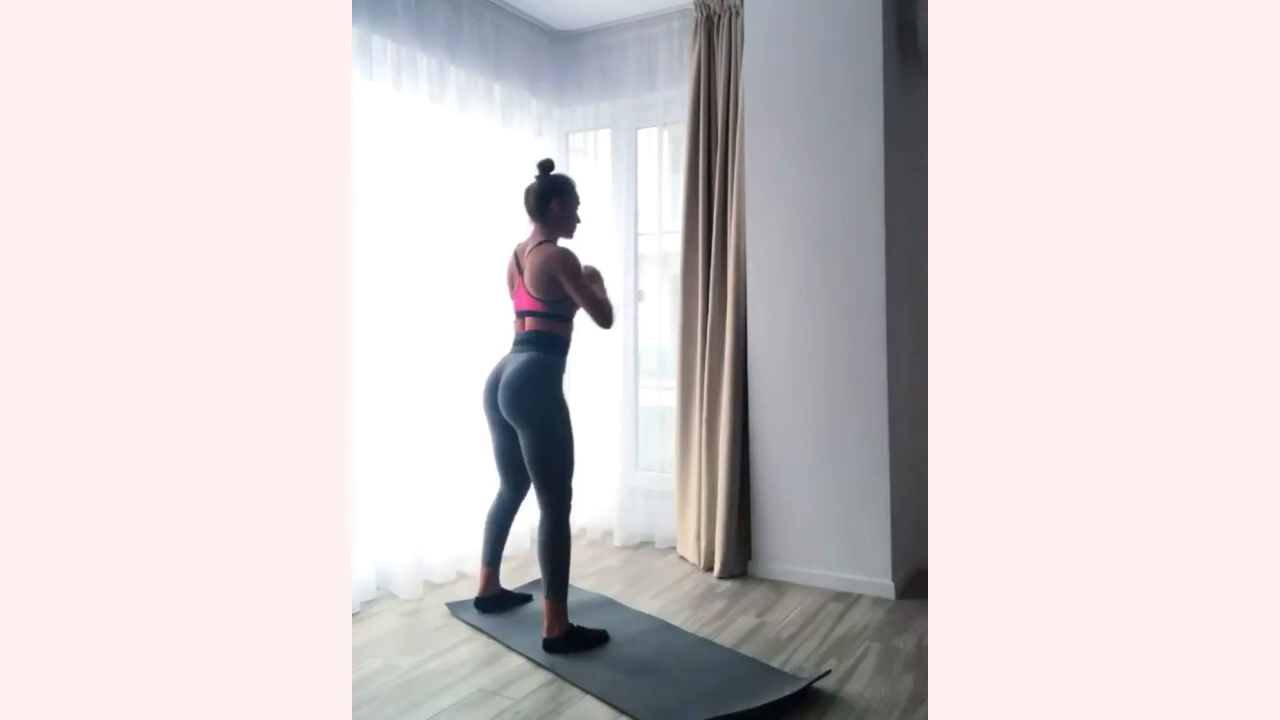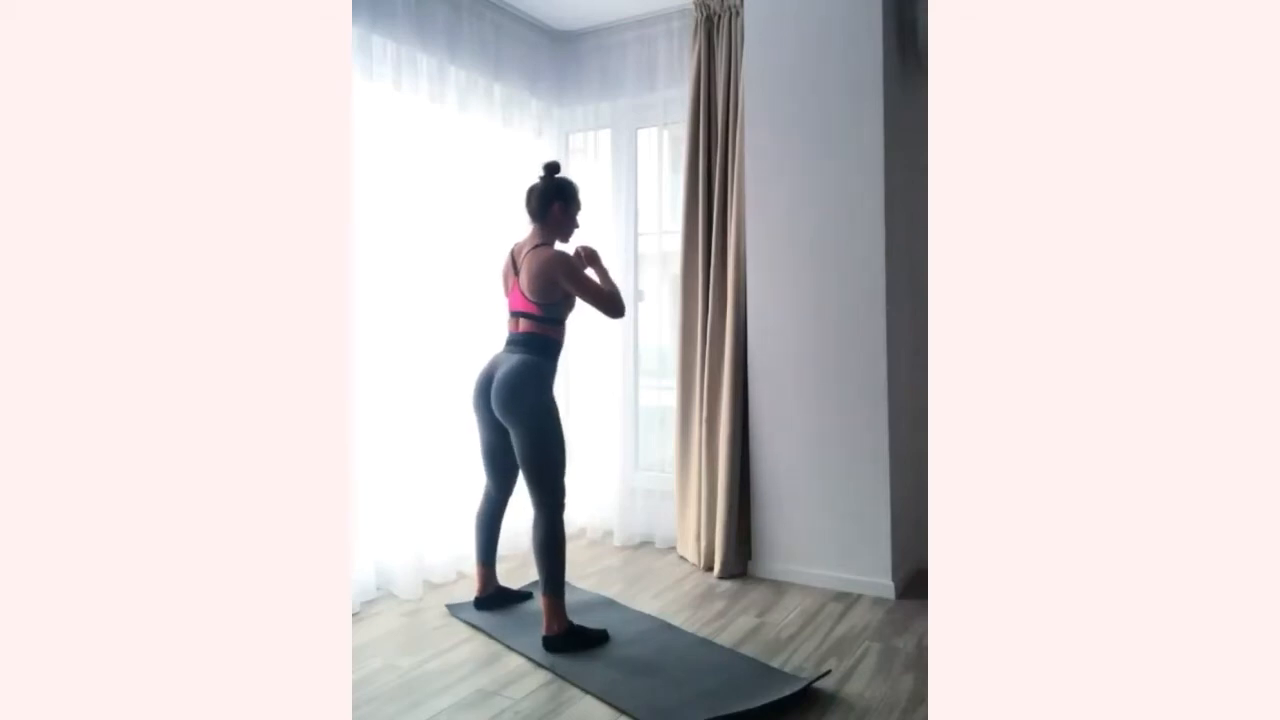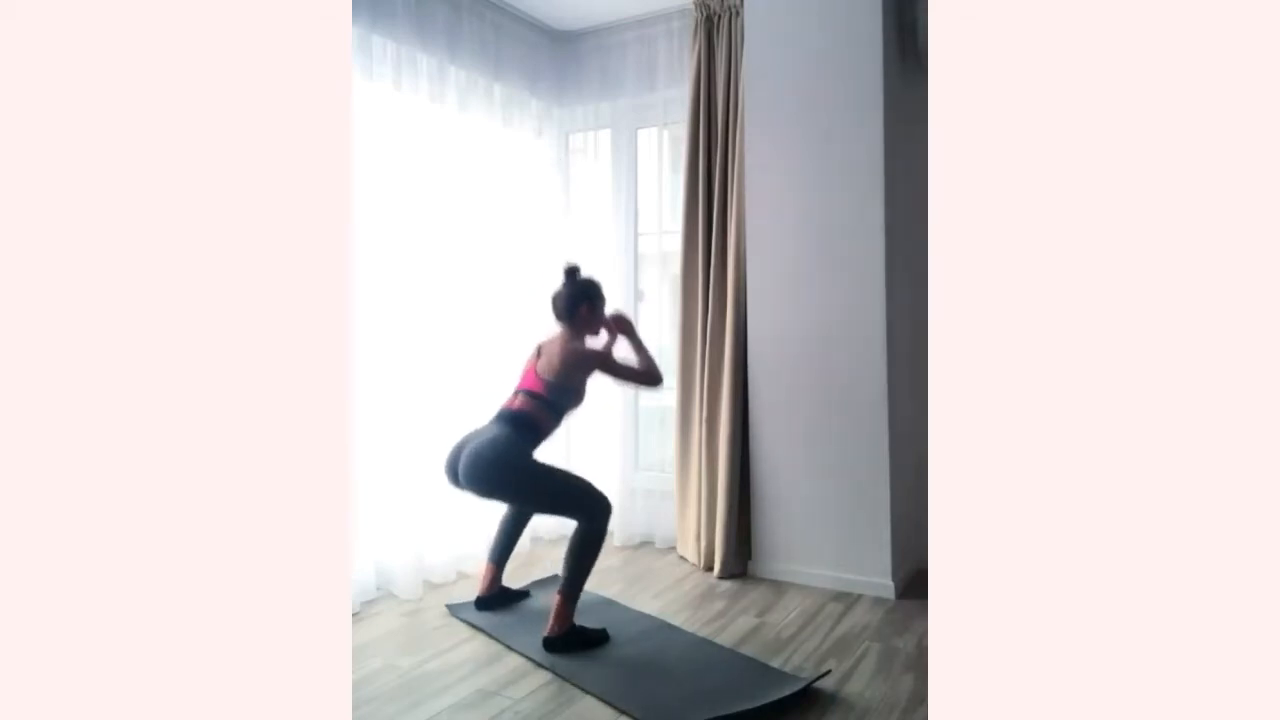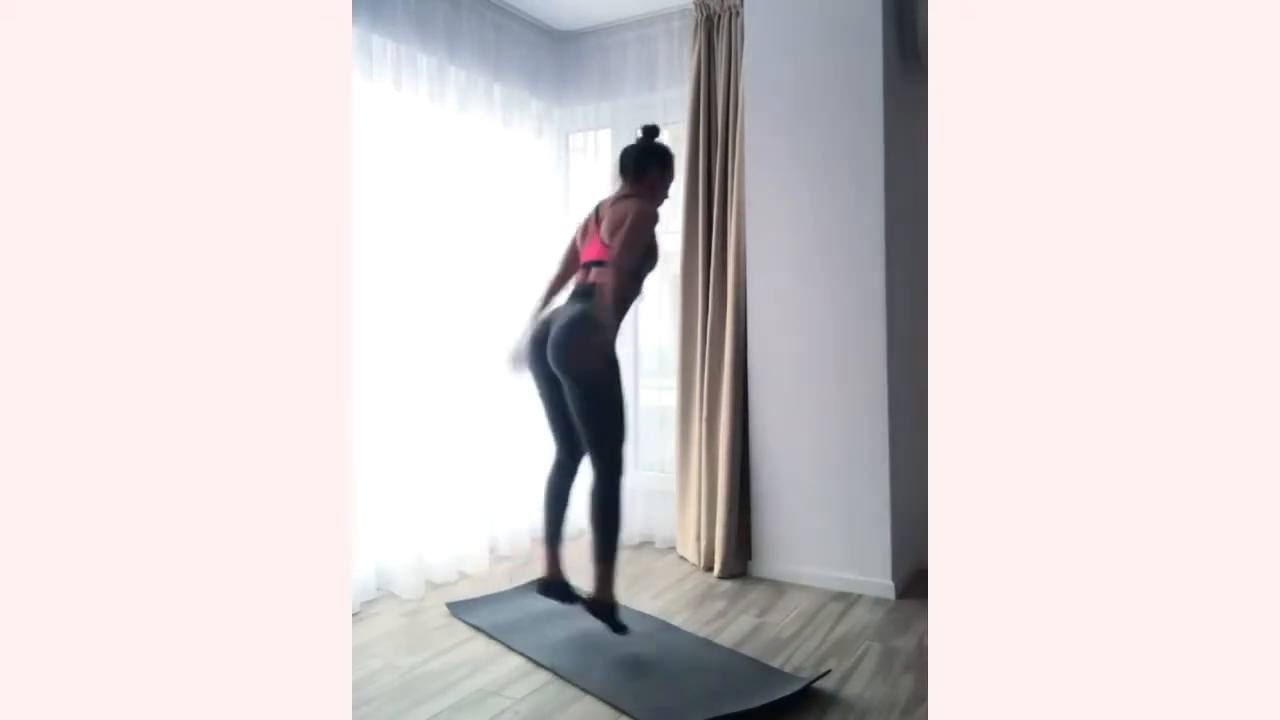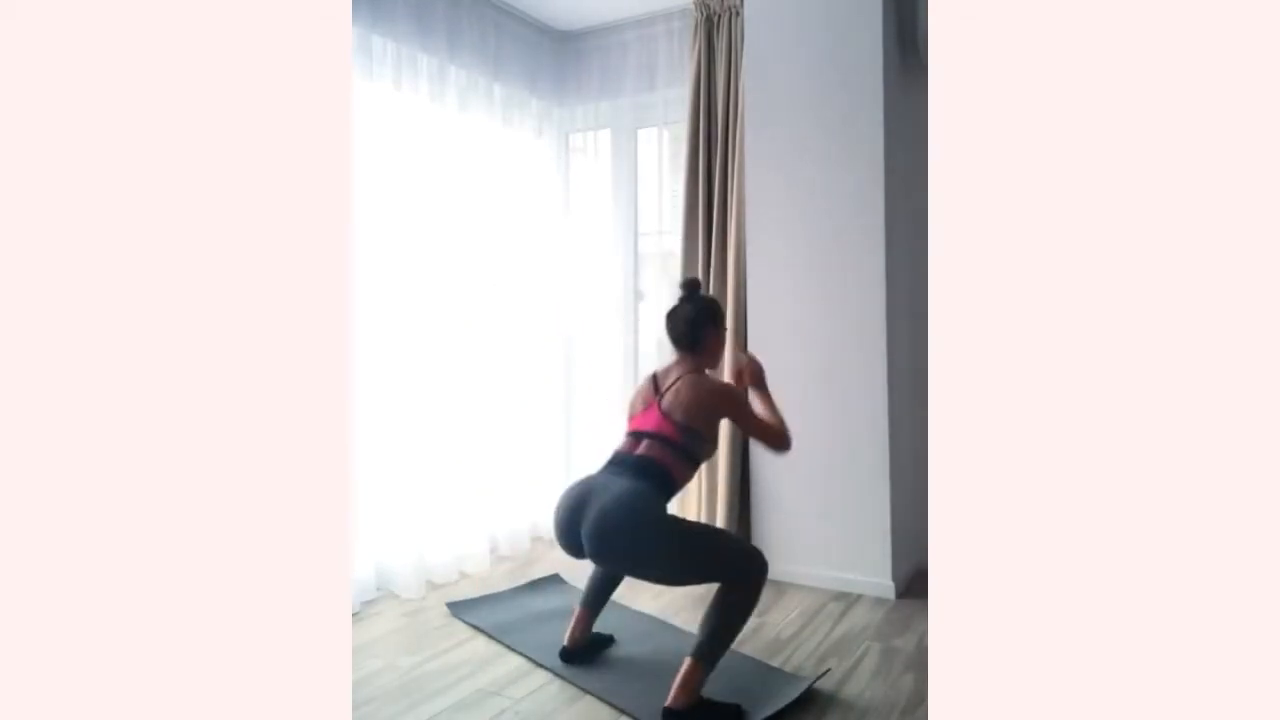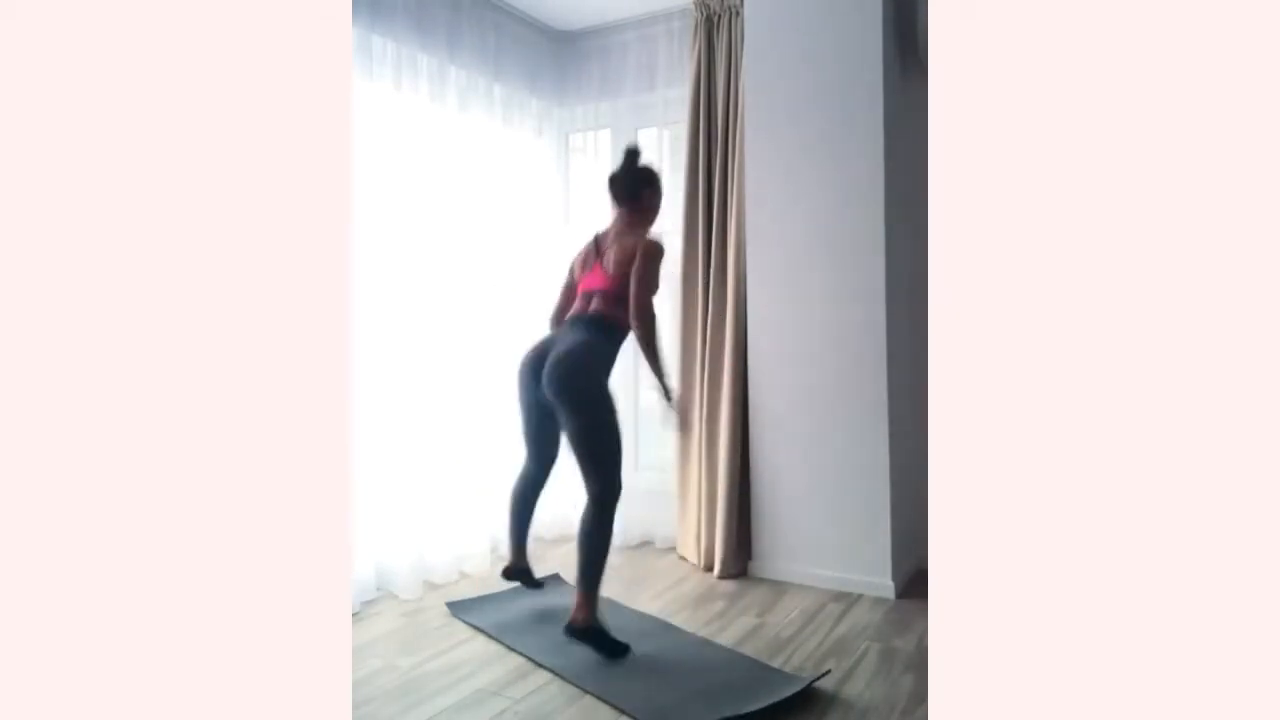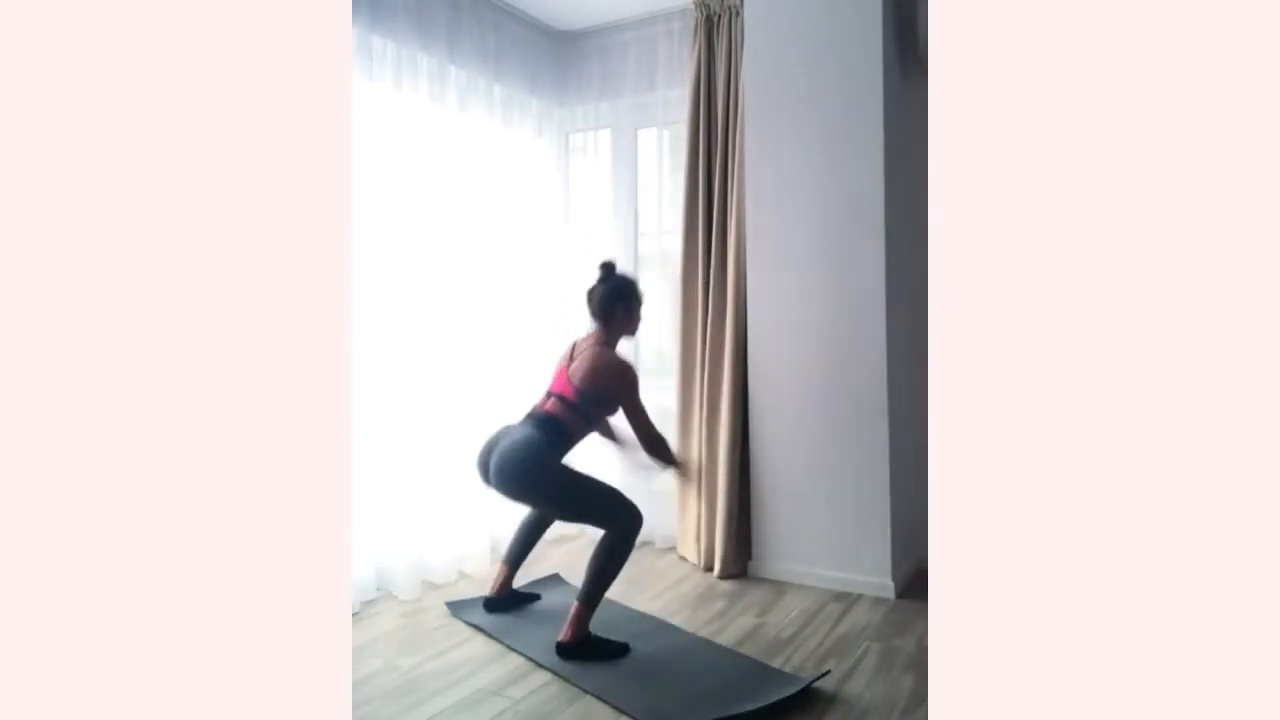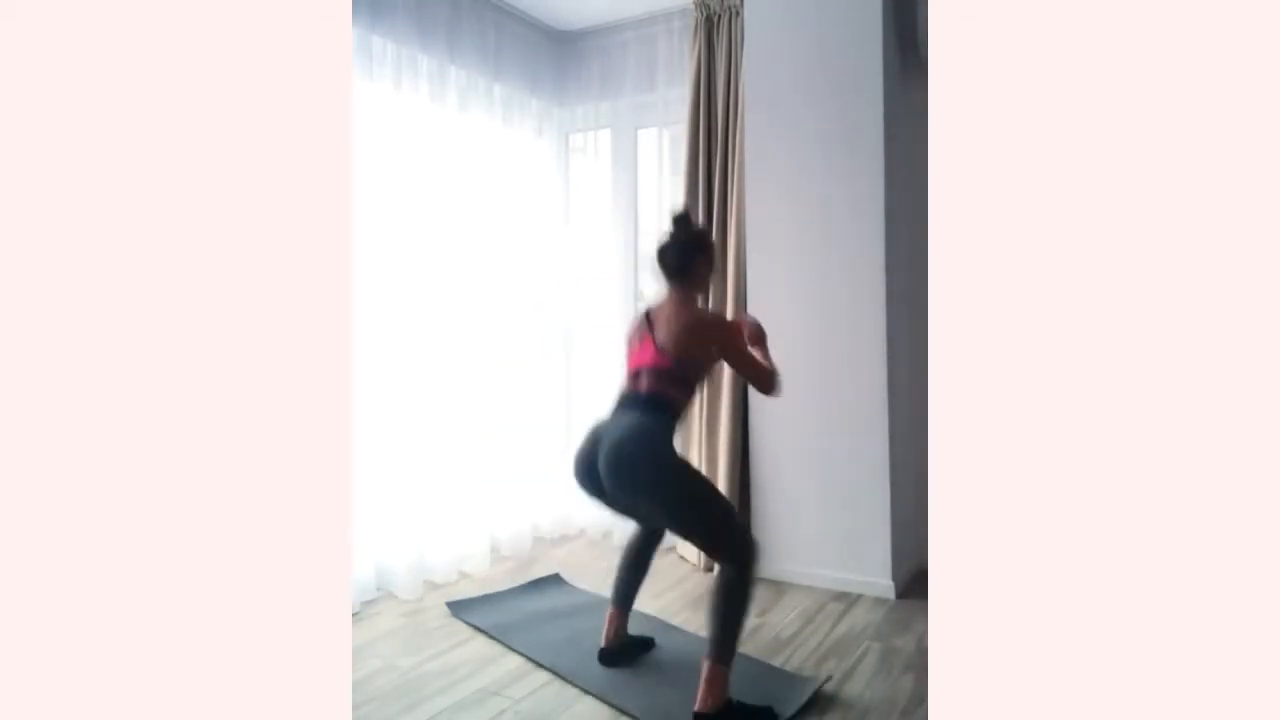
dt=0.5s
person 1, frame 1
left shoulder: (517, 256)
right shoulder: (558, 257)
right elbow: (604, 318)
left wrist: (578, 283)
right wrist: (596, 280)
left hip: (501, 378)
right hip: (534, 384)
left knee: (511, 488)
right knee: (555, 505)
left ankle: (488, 588)
right ankle: (556, 627)
person 1, frame 2
left shoulder: (513, 255)
right shoulder: (554, 260)
right elbow: (615, 308)
left wrist: (574, 269)
right wrist: (594, 264)
left hip: (492, 376)
right hip: (525, 385)
left knee: (497, 487)
right knee: (549, 504)
left ankle: (487, 587)
right ankle: (556, 626)
person 1, frame 3
left shoulder: (546, 347)
right shoulder: (582, 355)
right elbow: (651, 378)
left wrist: (609, 341)
right wrist: (628, 333)
left hip: (465, 453)
right hip: (496, 461)
left knee: (527, 497)
right knee: (595, 510)
left ankle: (490, 587)
right ankle: (560, 626)
person 1, frame 4
left shoulder: (594, 215)
right shoulder: (641, 213)
right elbow: (618, 274)
right wrist: (600, 324)
left hip: (547, 334)
right hip: (583, 337)
left knee: (568, 454)
right knee: (608, 468)
left ankle: (551, 572)
right ankle: (602, 592)
person 1, frame 5
left shoulder: (646, 385)
right shoulder: (713, 392)
right elbow: (780, 440)
right wrist: (755, 386)
left hip: (572, 511)
right hip: (623, 520)
right knee: (749, 569)
left ankle: (576, 637)
person 1, frame 6
left shoulder: (590, 246)
right shoulder: (646, 250)
right elbow: (638, 319)
right wrist: (665, 386)
left hip: (542, 357)
right hip: (576, 373)
left knee: (539, 462)
right knee: (604, 492)
left ankle: (515, 561)
right ankle: (583, 617)
person 1, frame 7
left shoulder: (576, 347)
right shoulder: (615, 367)
right elbow: (647, 436)
left wrist: (622, 442)
right wrist: (676, 464)
left hip: (496, 451)
right hip: (523, 464)
left knee: (550, 501)
right knee: (625, 520)
left ankle: (500, 589)
right ankle: (575, 634)
person 1, frame 8
left shoulder: (642, 322)
right shoulder: (706, 323)
right elbow: (767, 384)
right wrist: (755, 341)
left hip: (594, 451)
right hip: (638, 457)
left knee: (652, 522)
right knee: (738, 551)
left ankle: (614, 639)
